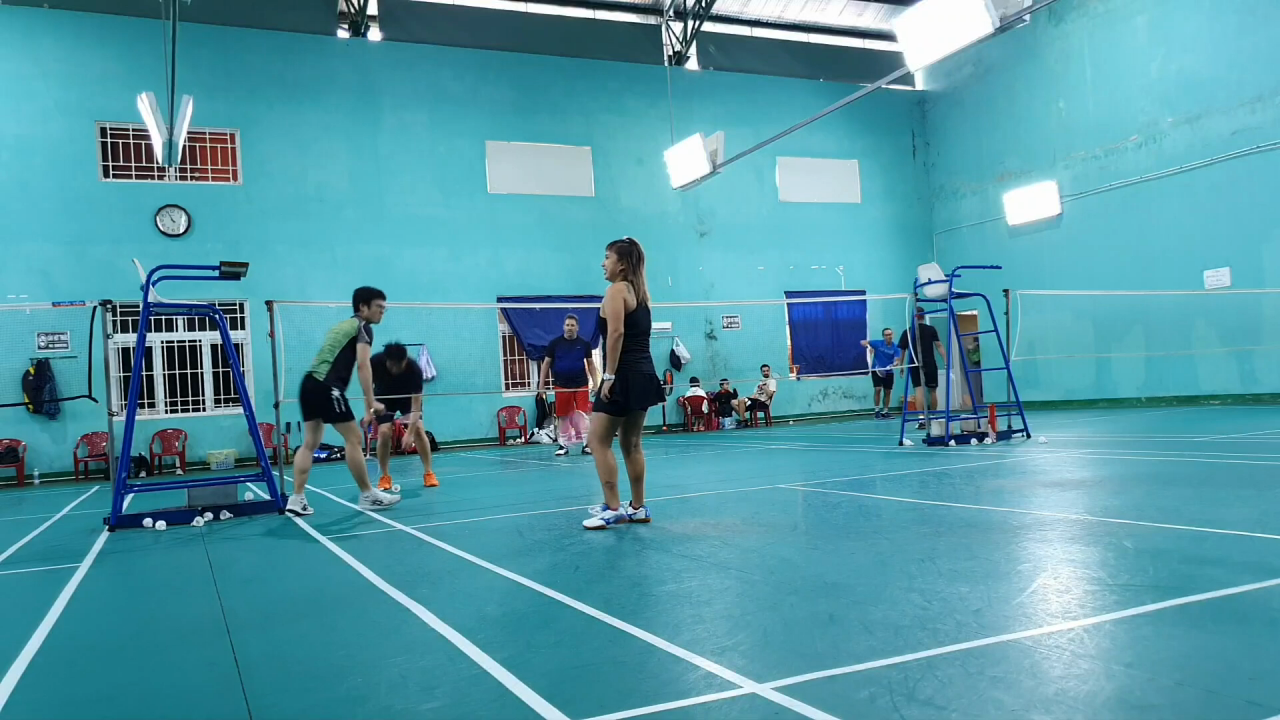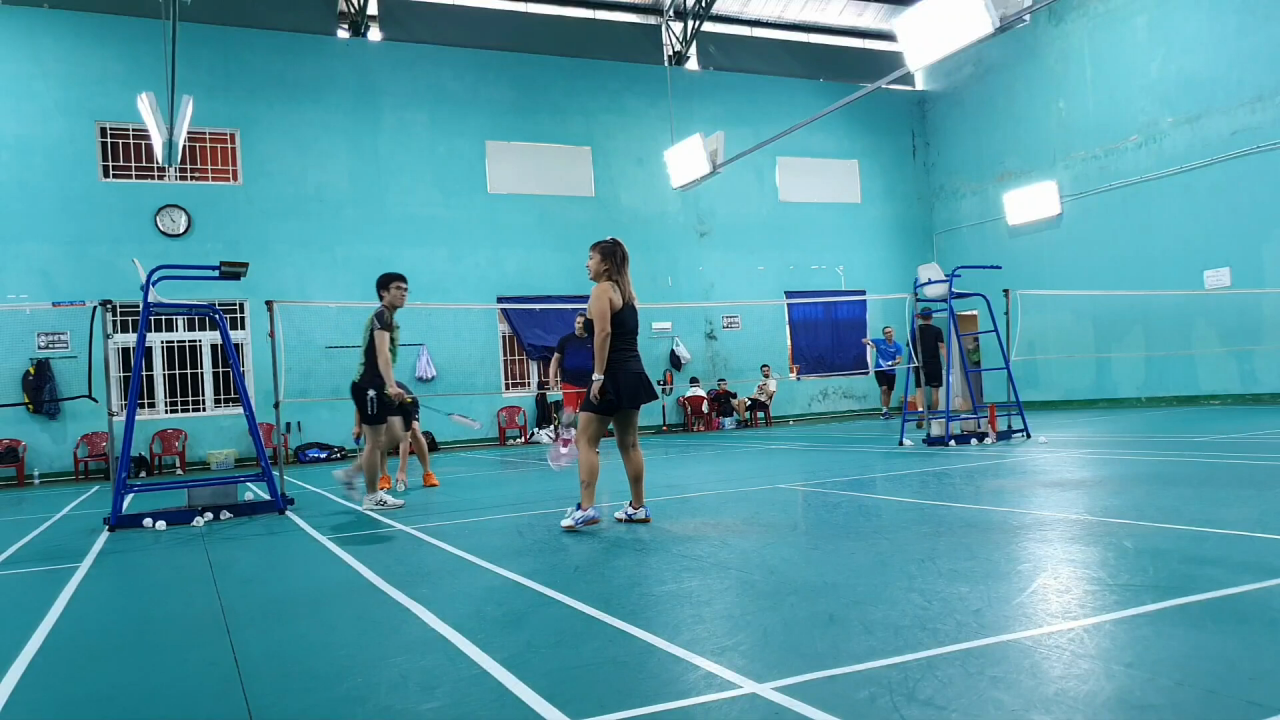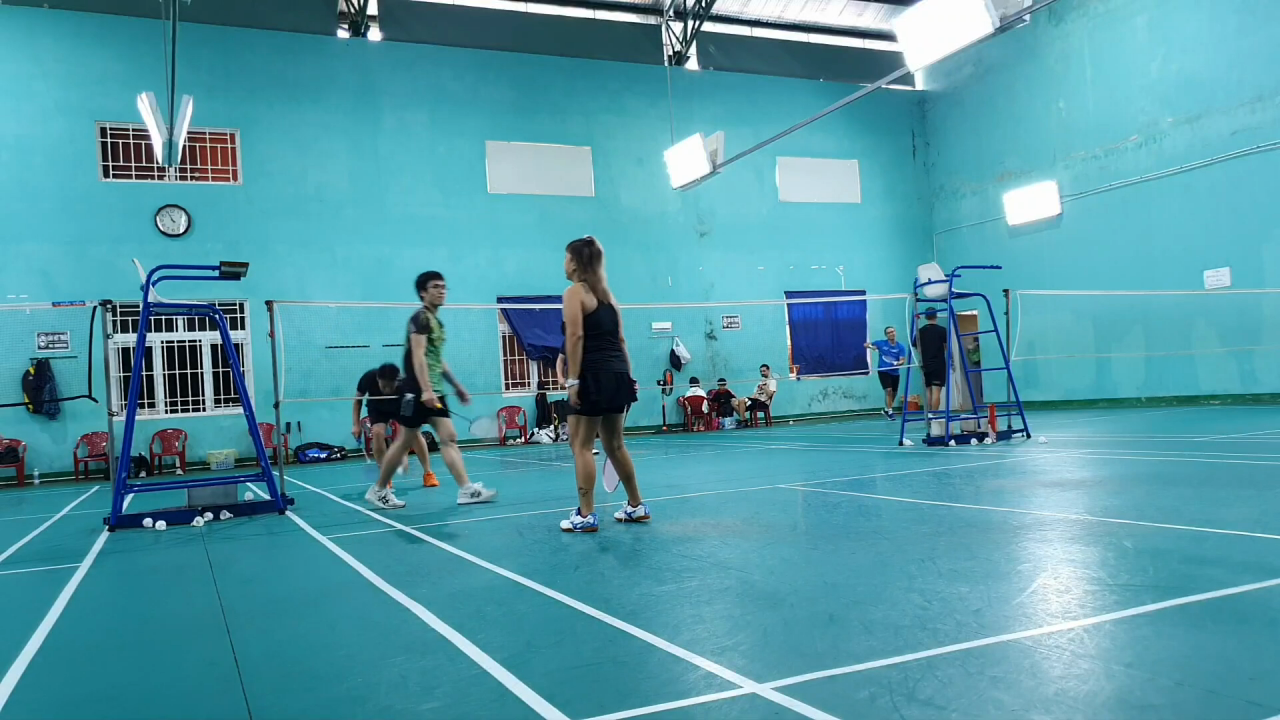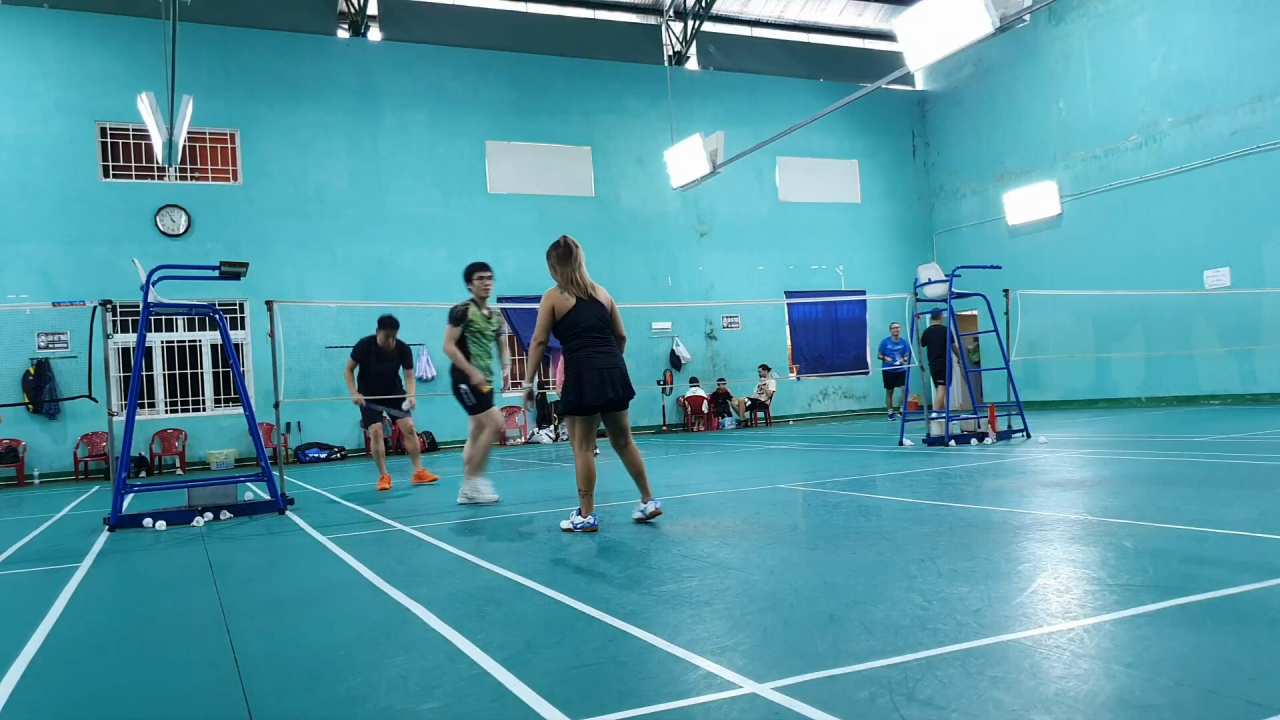
dt=0.3s
person 1, frame 1
left shoulder: (617, 290)
right shoulder: (640, 292)
left elbow: (616, 334)
left wrist: (609, 376)
left hip: (624, 376)
right hip: (643, 375)
left knee: (599, 442)
right knee: (631, 444)
left ankle: (613, 508)
right ankle: (637, 507)
person 1, frame 2
left shoulder: (602, 290)
right shoulder: (627, 294)
left elbow: (603, 334)
left wrist: (598, 376)
left hip: (614, 376)
right hip: (632, 374)
left knee: (585, 442)
right knee: (629, 443)
left ankle: (586, 509)
right ankle: (638, 507)
person 1, frame 3
left shoulder: (574, 292)
right shoulder: (606, 294)
left elbow: (575, 338)
left wrist: (572, 380)
right wrist: (627, 377)
left hip: (593, 377)
right hip: (616, 375)
left knee: (581, 446)
right knee: (615, 445)
left ankle: (586, 515)
right ankle: (636, 505)
person 1, frame 4
left shoulder: (553, 297)
right shoulder: (600, 292)
left elbow: (539, 342)
right elbow: (621, 336)
left wrist: (529, 383)
left hip: (583, 376)
right hip: (614, 372)
left knee: (583, 448)
right knee: (624, 442)
left ankle: (586, 515)
right ankle: (648, 502)
person 2, frame 1
left shoulder: (340, 327)
right shoulder: (363, 328)
right elbow: (363, 365)
right wrist: (371, 402)
left hip: (309, 383)
right hip: (327, 387)
left knee: (310, 443)
right knee: (354, 439)
left ankle: (297, 499)
right ankle: (368, 495)
person 2, frame 2
left shoulder: (387, 319)
right shoulder: (382, 316)
right elbow: (382, 352)
left wrist: (391, 387)
right wrist: (392, 386)
left hip: (376, 388)
right hip: (371, 387)
left knee: (395, 434)
right knee: (375, 442)
left ankle: (349, 472)
right ankle: (373, 496)
person 2, frame 3
left shoulder: (436, 322)
right shoulder: (420, 318)
right elbow: (418, 356)
left wrist: (457, 386)
right wrist: (426, 390)
left hip: (434, 391)
right hip: (415, 390)
left knee: (449, 438)
right knee: (405, 441)
left ankle: (467, 489)
right ankle: (379, 491)
person 2, frame 4
left shoulder: (495, 316)
right shoulder: (461, 311)
left elbow: (503, 347)
right elbow: (449, 346)
left wrist: (506, 369)
right wrist: (472, 372)
left hip: (484, 383)
right hip: (466, 381)
left knee: (478, 433)
right knee: (495, 425)
left ankle: (469, 489)
right ankle: (473, 479)
